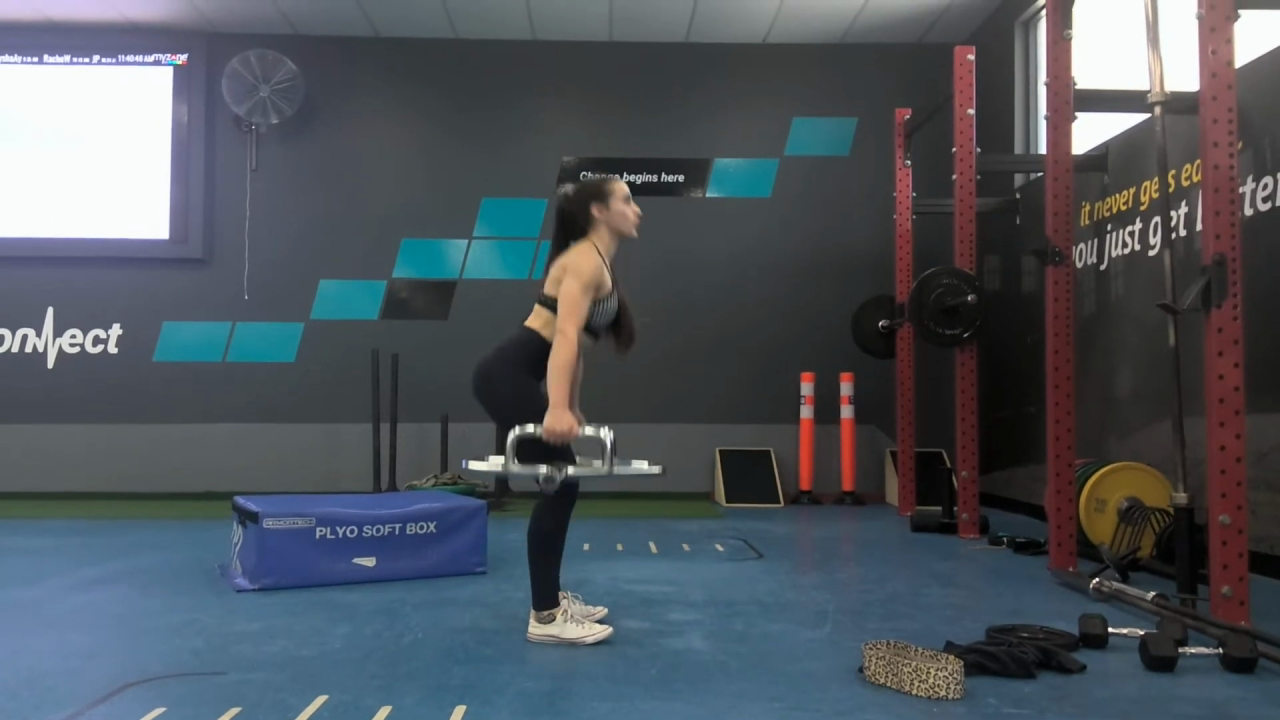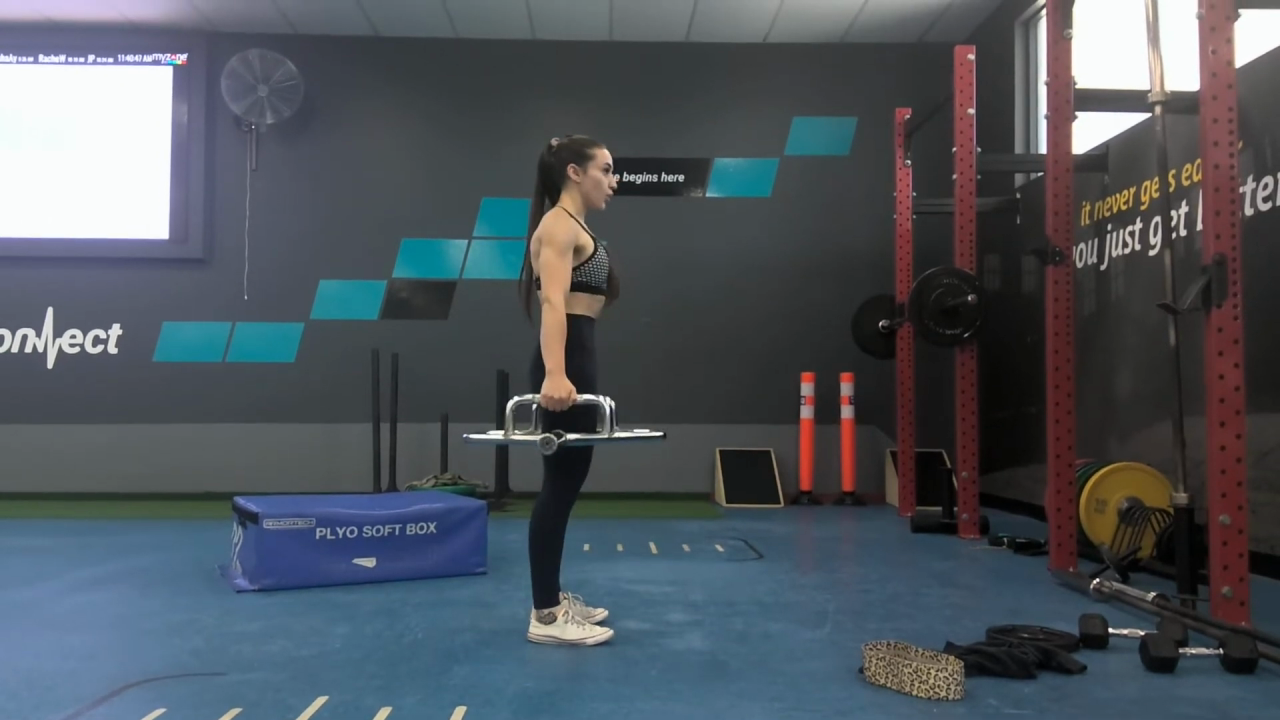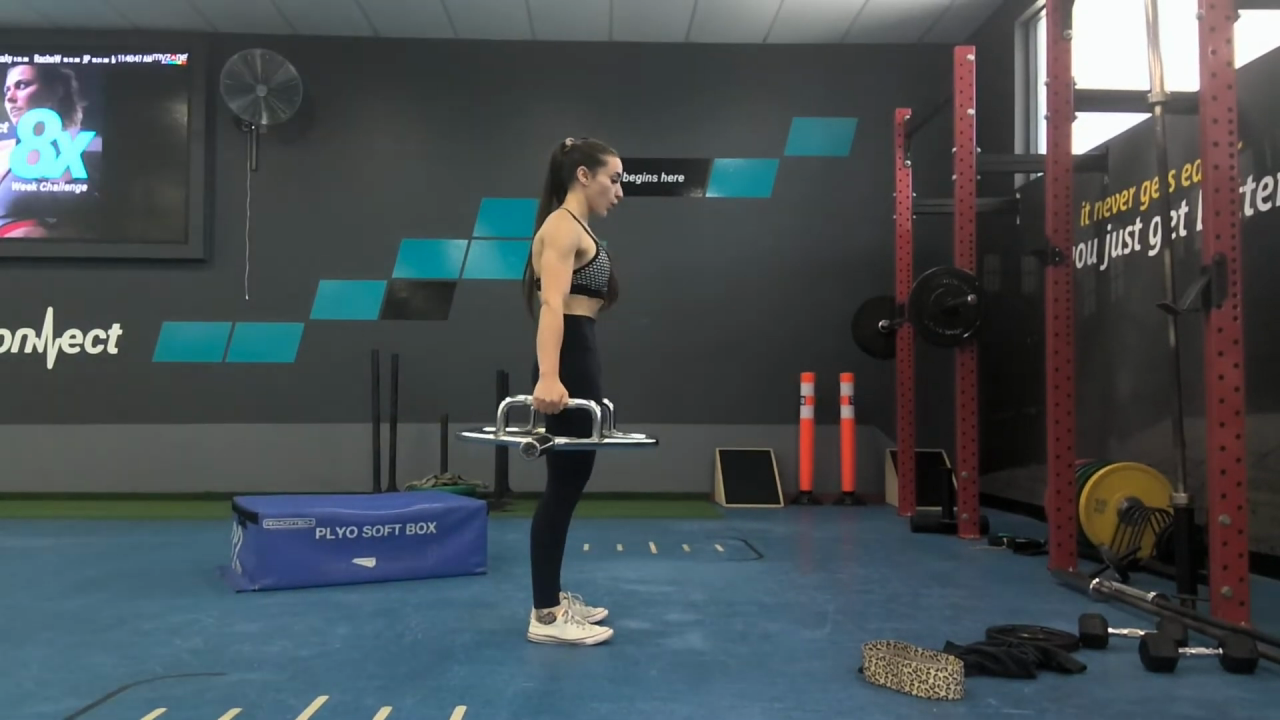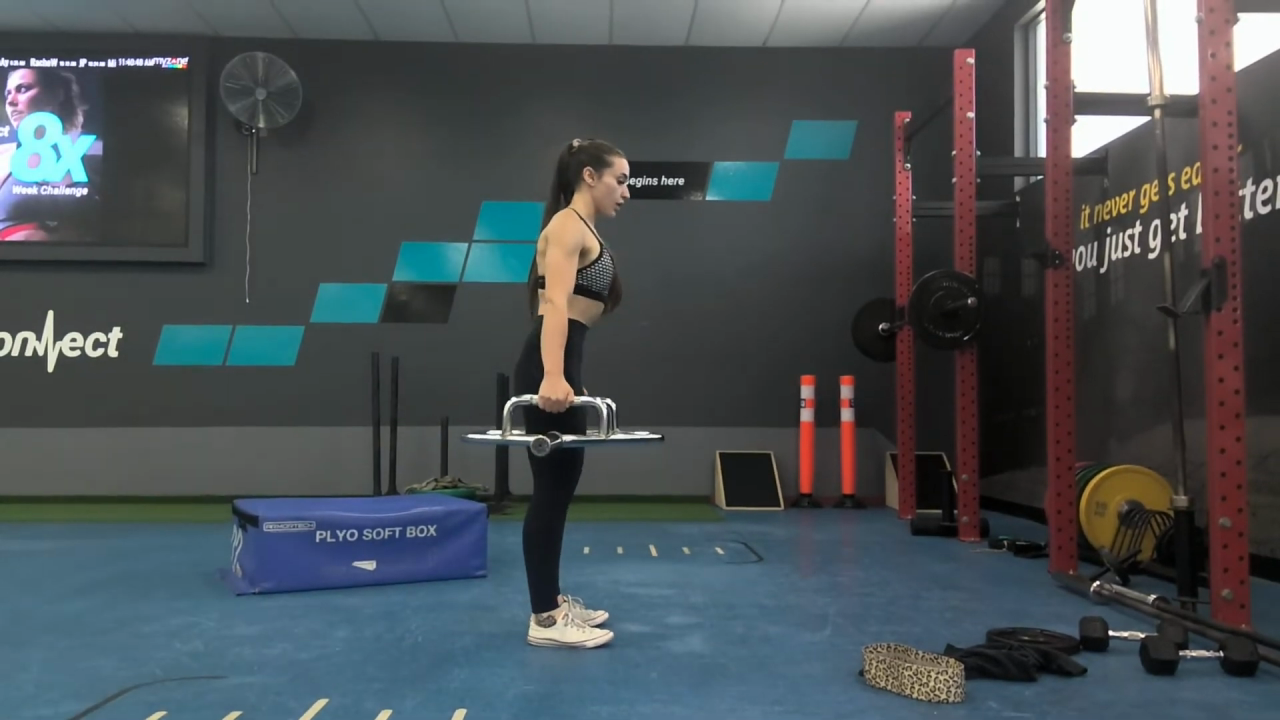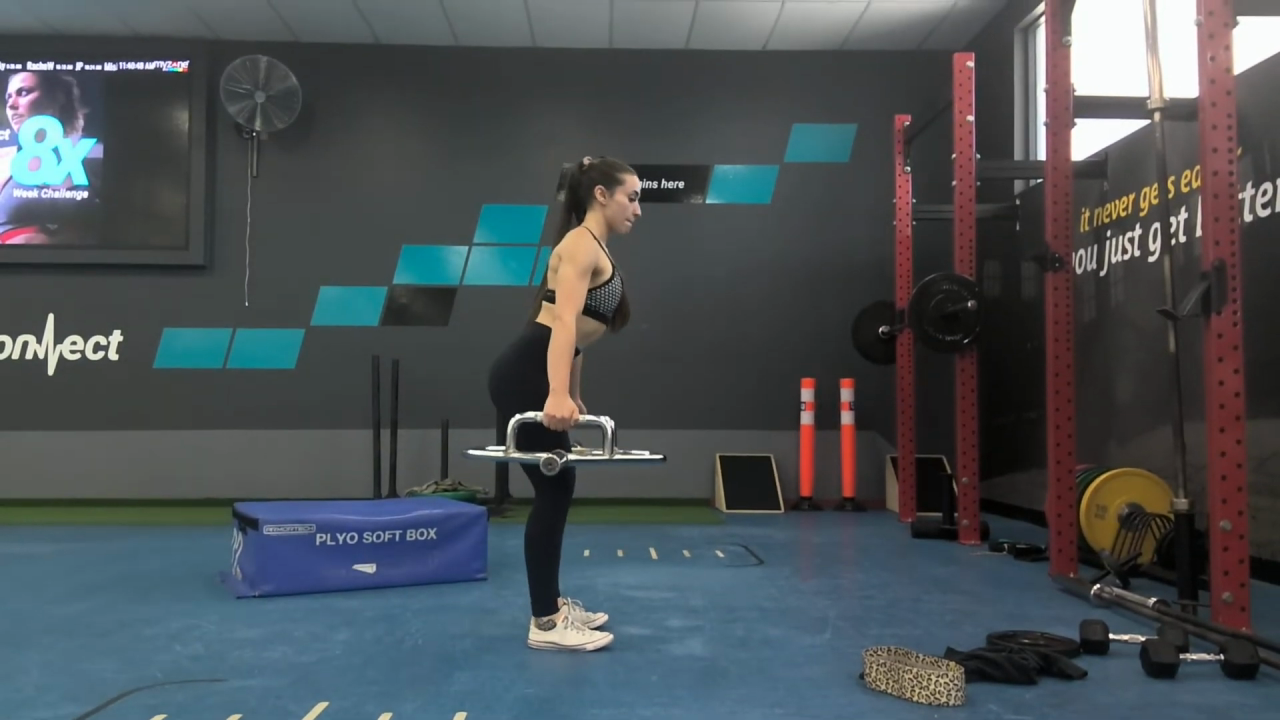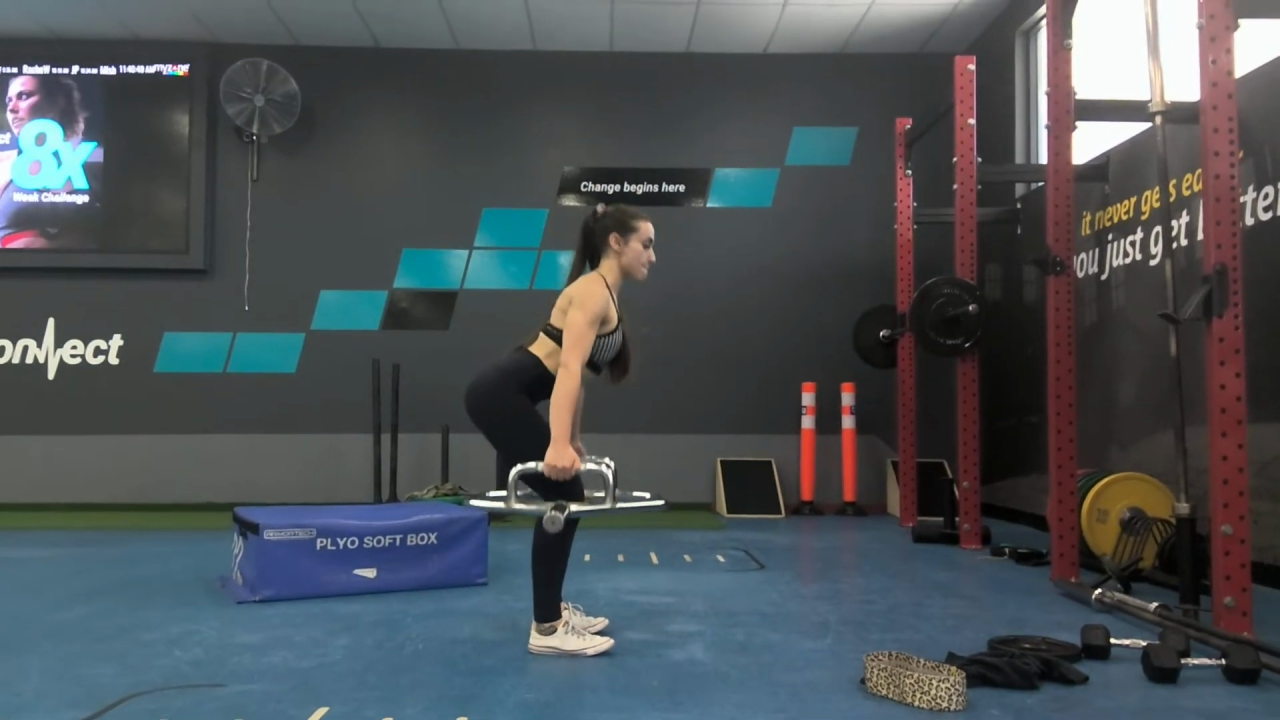
dt=0.5s
person 1, frame 1
left shoulder: (596, 262)
right shoulder: (585, 261)
left elbow: (571, 344)
right elbow: (564, 337)
left wrist: (572, 410)
right wrist: (557, 412)
left hip: (518, 376)
right hip: (509, 376)
left knee: (561, 487)
right knee: (558, 489)
left ankle: (551, 598)
right ankle: (545, 618)
person 1, frame 2
left shoulder: (572, 226)
right shoulder: (560, 224)
right elbow: (554, 304)
right wrist: (555, 375)
left hip: (574, 360)
right hip: (565, 362)
left knee: (565, 483)
right knee: (561, 485)
left ankle: (552, 598)
right ankle: (546, 616)
person 1, frame 3
left shoulder: (575, 227)
right shoulder: (563, 227)
right elbow: (552, 306)
right wrist: (548, 377)
left hip: (578, 361)
right hip: (568, 363)
left knee: (570, 482)
right knee: (564, 485)
left ankle: (552, 599)
right ankle: (546, 616)
person 1, frame 4
left shoulder: (581, 229)
right shoulder: (567, 225)
right elbow: (555, 306)
left wrist: (568, 376)
right wrist: (552, 376)
left hip: (562, 366)
right hip: (550, 368)
left knee: (561, 485)
right knee: (552, 487)
left ankle: (552, 601)
right ankle: (545, 619)
person 1, frame 5
left shoulder: (593, 248)
right shoulder: (582, 245)
right elbow: (563, 323)
left wrist: (572, 395)
right wrist: (557, 395)
left hip: (529, 374)
right hip: (524, 375)
left knee: (558, 488)
right knee: (553, 490)
left ankle: (552, 604)
right ankle: (546, 624)
person 1, frame 6
left shoulder: (602, 292)
right shoulder: (593, 292)
left elbow: (573, 373)
right elbow: (568, 370)
left wrist: (573, 439)
right wrist: (558, 444)
left hip: (507, 394)
right hip: (499, 395)
left knee: (567, 497)
right knee: (562, 497)
left ankle: (553, 609)
right ankle: (546, 628)
